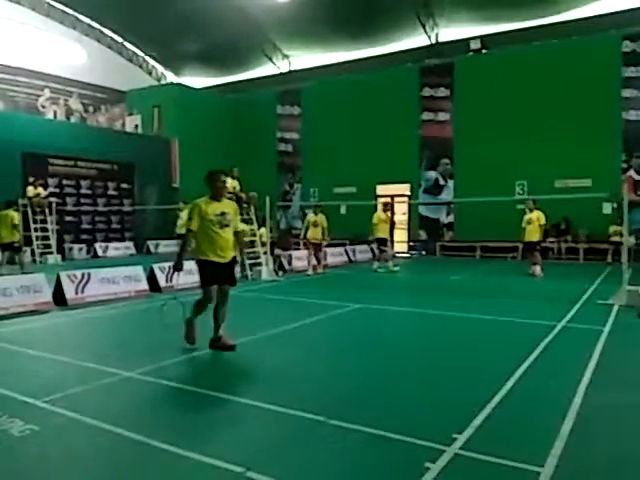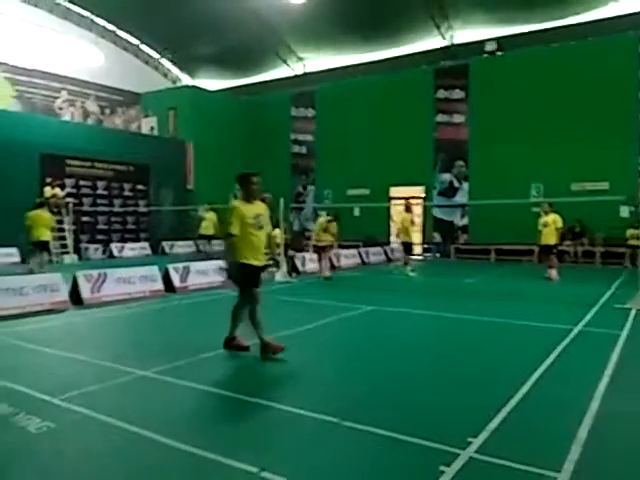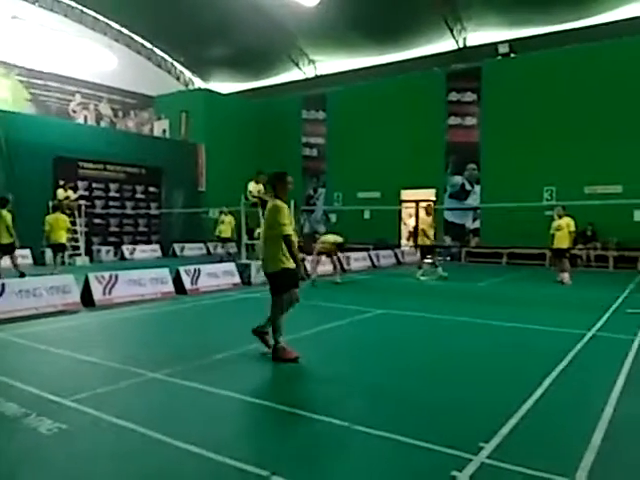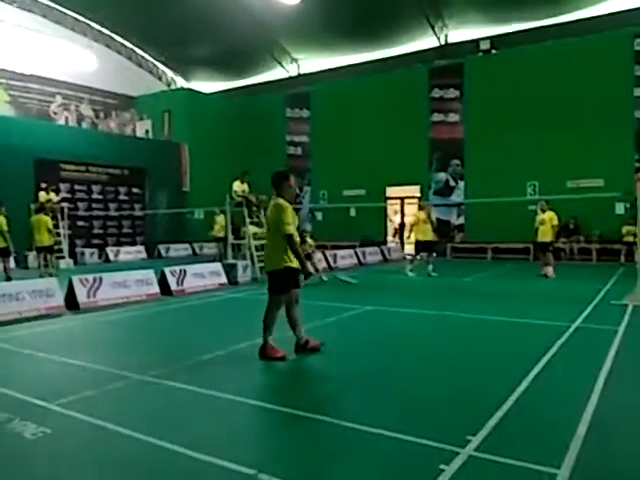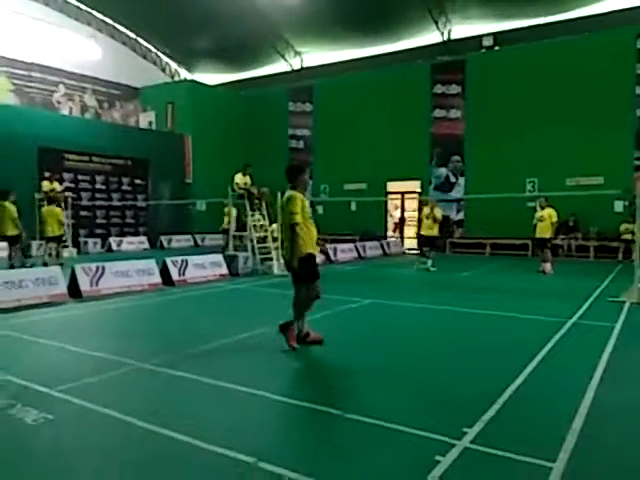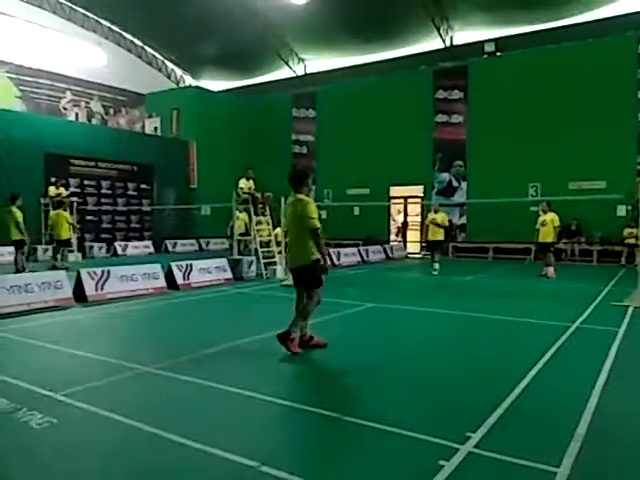
dt=0.4s
person 1, frame 1
left shoulder: (232, 206)
right shoulder: (200, 206)
left elbow: (237, 232)
right elbow: (189, 233)
left wrist: (241, 254)
right wrist: (180, 257)
left hip: (227, 258)
right hip: (207, 258)
left knee: (224, 297)
right knee: (209, 296)
left ankle: (217, 336)
right ankle: (191, 321)
person 1, frame 2
left shoulder: (263, 207)
right shoulder: (237, 208)
left elbow: (267, 233)
right elbow: (231, 237)
right wrist: (231, 264)
left hip: (257, 261)
right hip: (244, 262)
left knee: (244, 300)
right knee: (254, 300)
left ankle: (231, 337)
right ankle: (264, 343)
person 1, frame 3
left shoulder: (280, 205)
right shoulder: (279, 207)
right elbow: (287, 238)
right wrist: (298, 264)
left hip: (284, 263)
right hip: (279, 264)
left knee: (292, 299)
right knee: (280, 303)
left ankle: (264, 329)
right ankle: (279, 346)
person 1, frame 4
left shoulder: (279, 205)
right shoulder: (282, 207)
right elbow: (290, 238)
right wrist: (305, 264)
left hip: (287, 263)
right hip: (281, 264)
left knee: (292, 301)
right knee: (276, 304)
left ankle: (301, 341)
right ankle: (266, 345)
person 1, frame 5
left shoulder: (298, 197)
right shoulder: (295, 198)
right elbow: (293, 229)
left wrist: (318, 247)
right wrist: (293, 257)
left hip: (302, 253)
right hip: (301, 254)
left knee: (302, 292)
right knee: (314, 292)
left ankle: (302, 331)
right ankle: (291, 325)
person 1, frame 6
left shoulder: (290, 203)
right shoulder: (306, 203)
right elbow: (315, 232)
right wrist: (323, 258)
left hip: (294, 259)
right hip: (307, 259)
left knee: (302, 298)
right knee: (313, 299)
left ankle: (305, 336)
right ankle: (289, 334)
